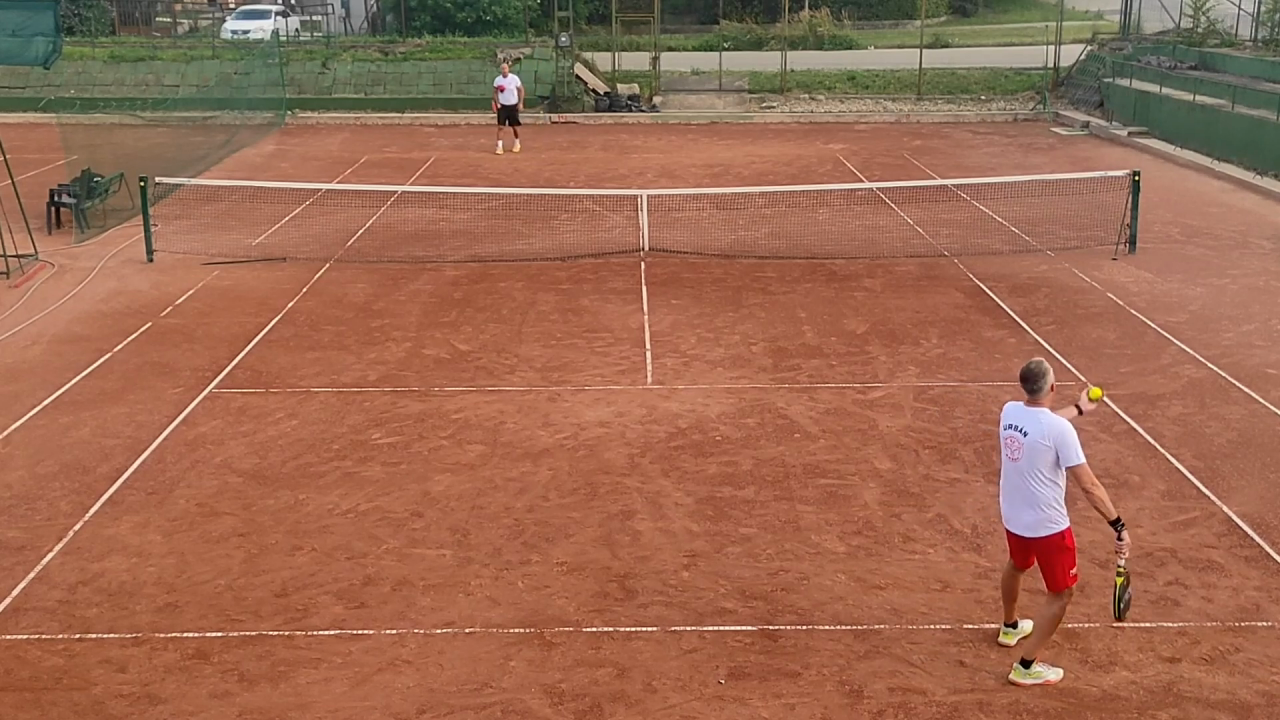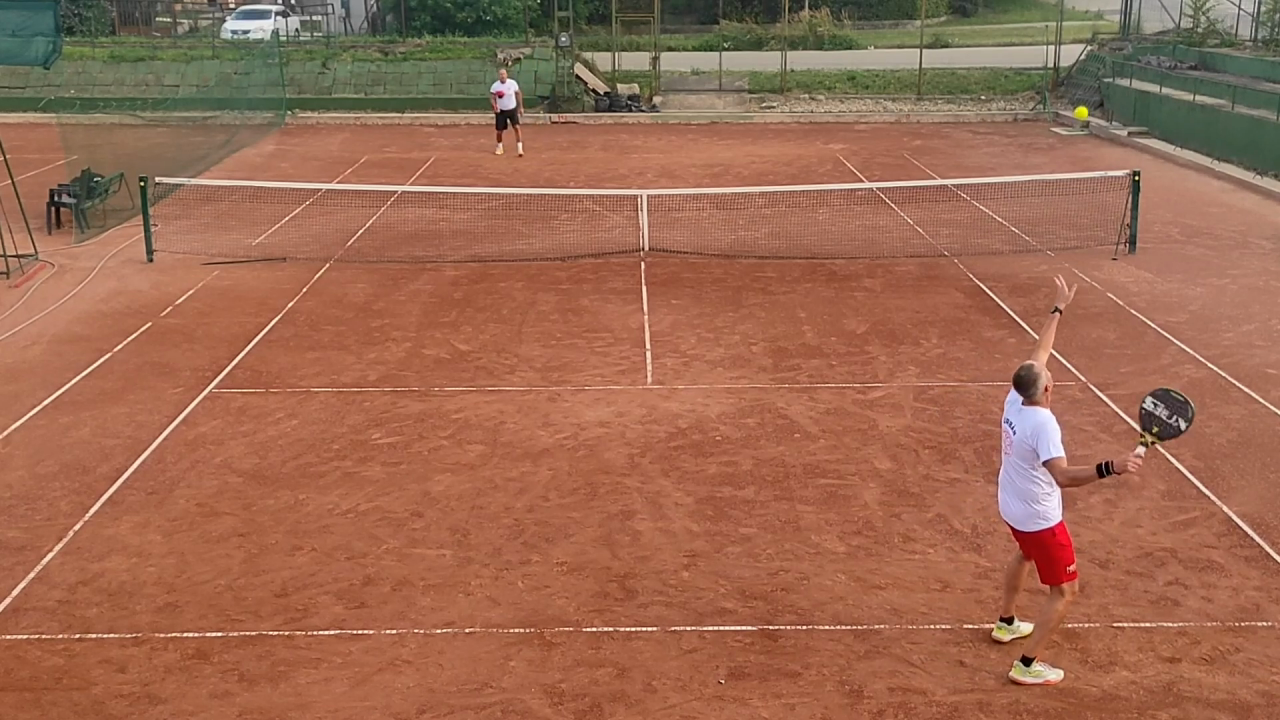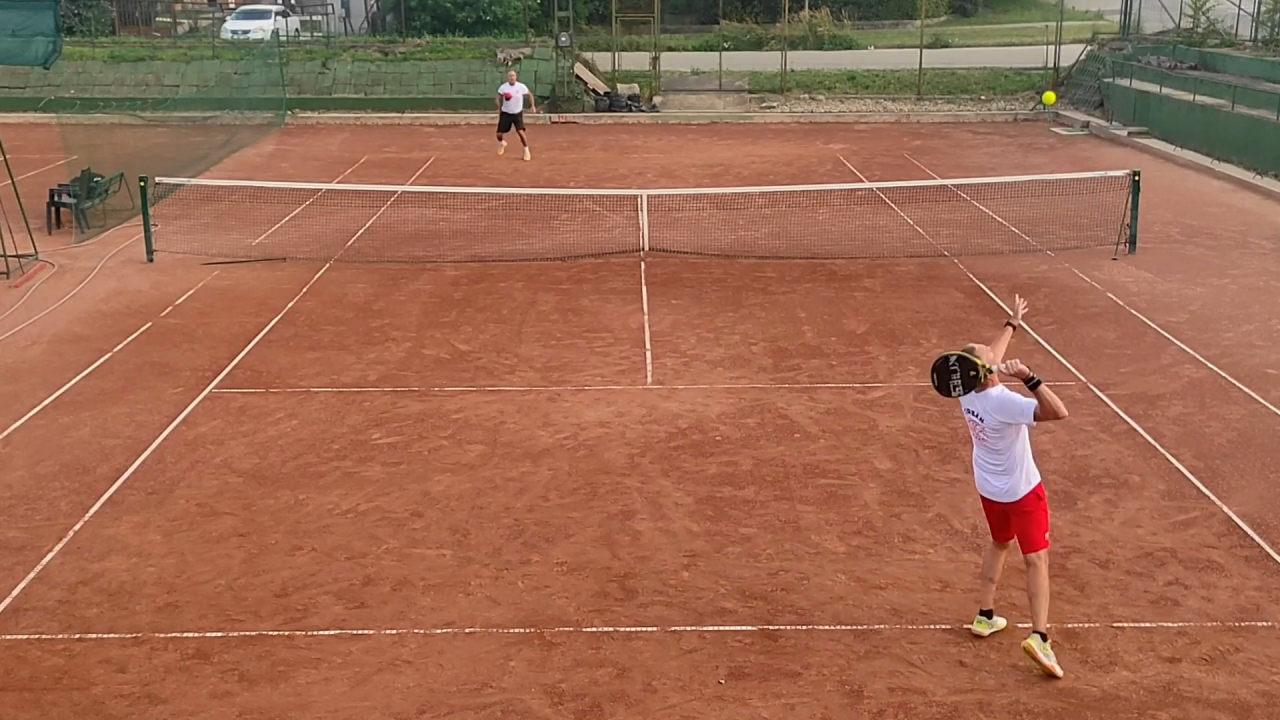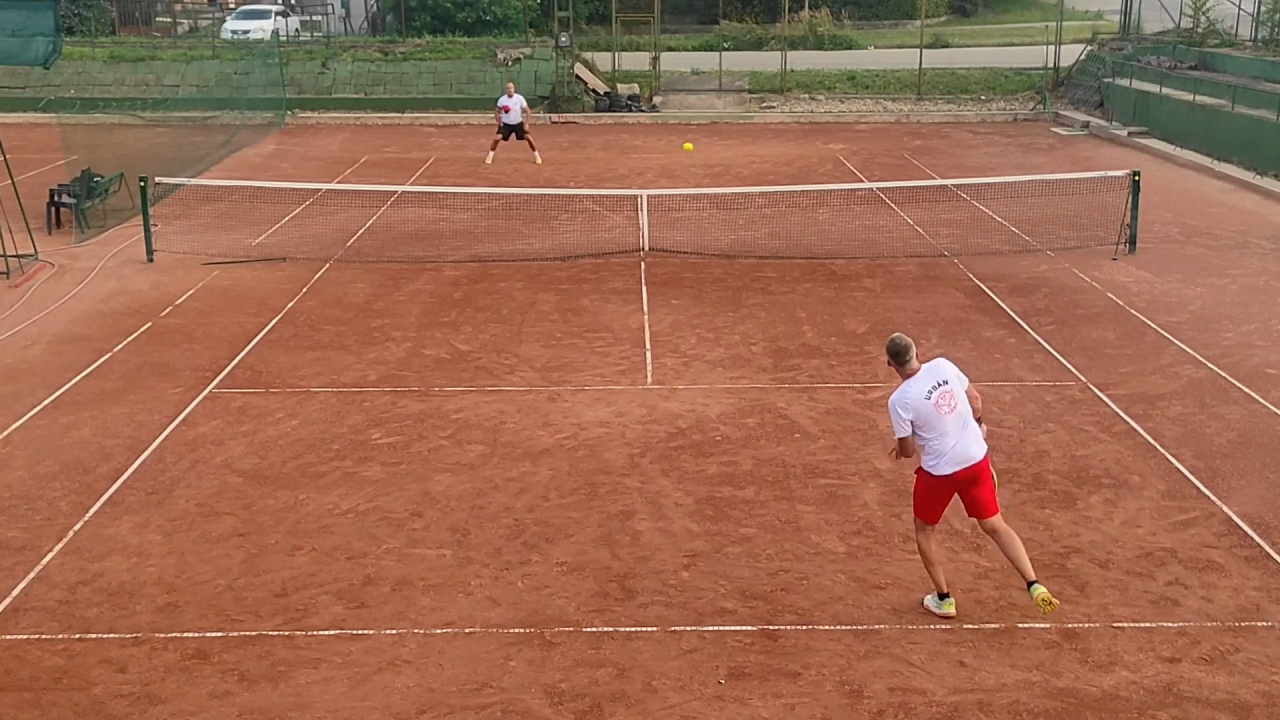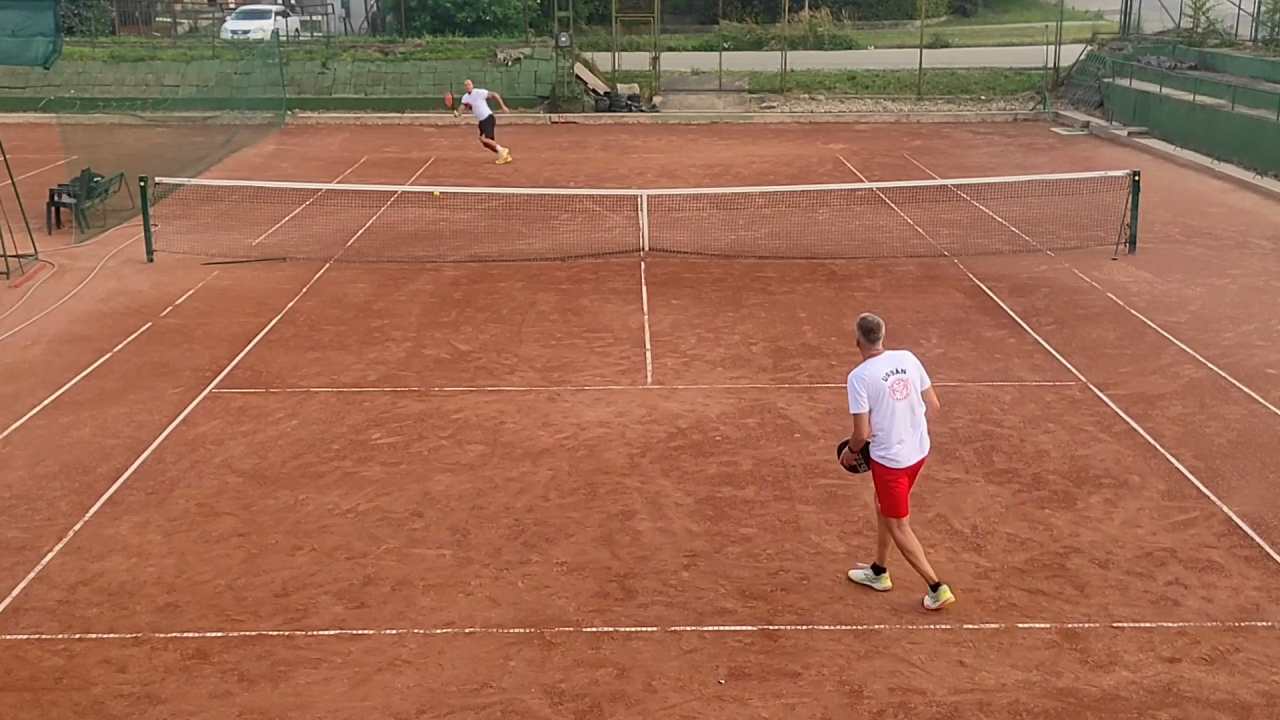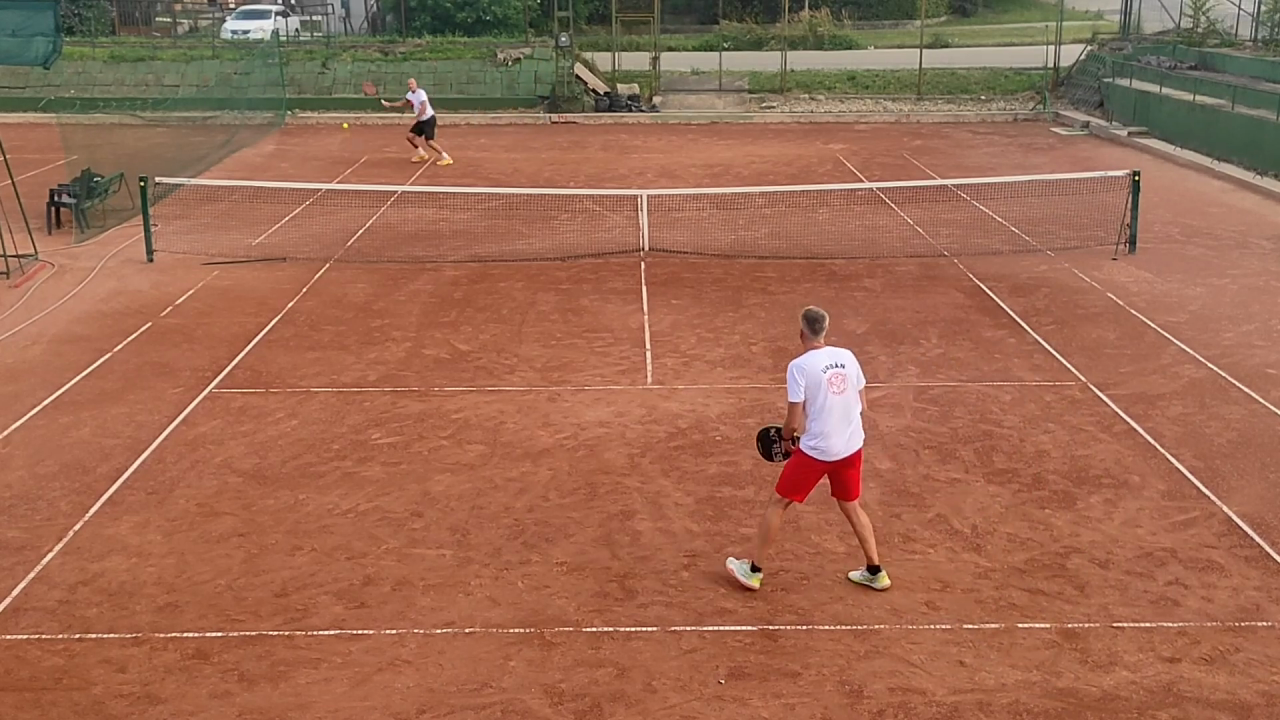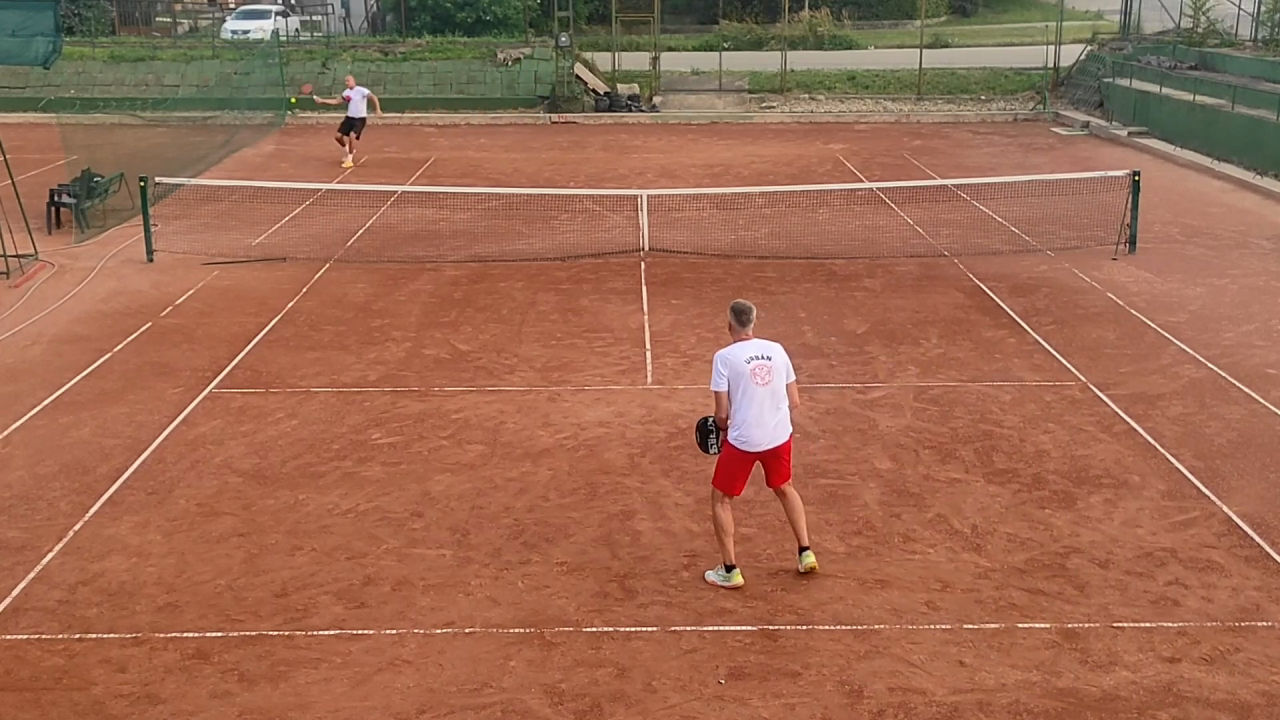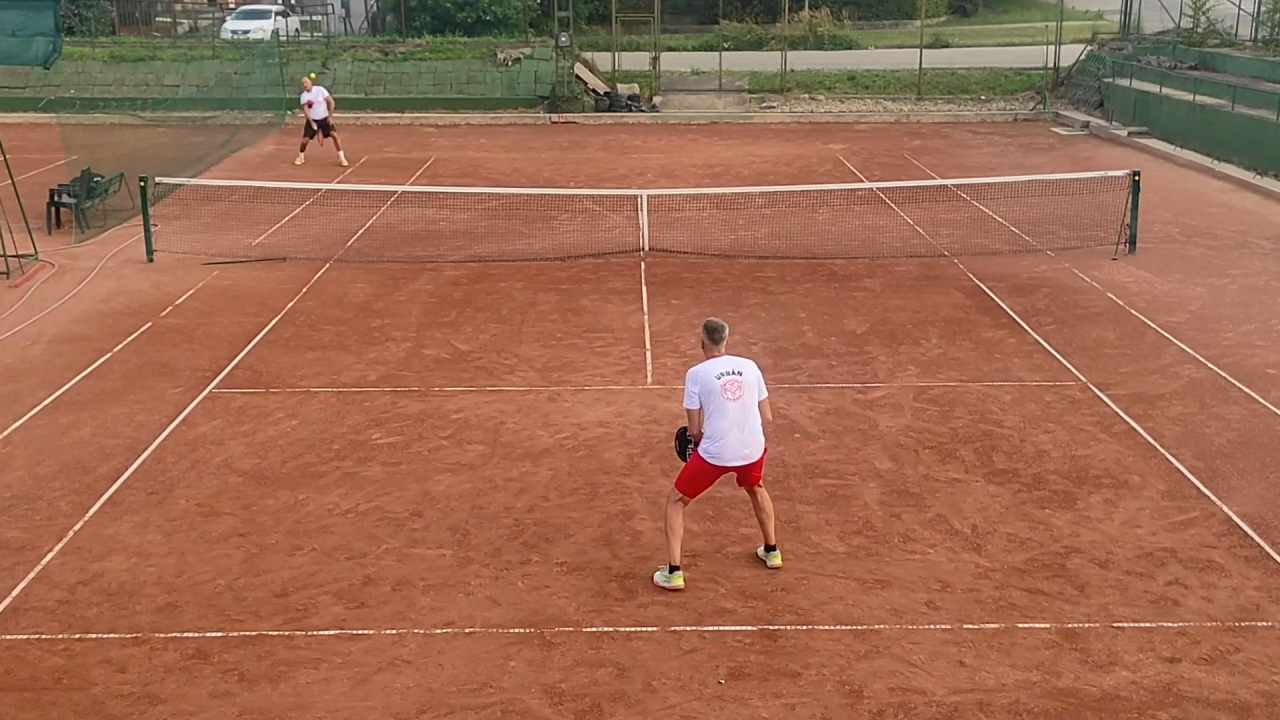
dt=0.4s
person 1, frame 1
left shoulder: (1009, 411)
right shoulder: (1060, 430)
right elbow: (1088, 485)
left wrist: (1079, 407)
right wrist: (1118, 527)
left hip: (1012, 518)
right hip: (1048, 525)
left knee: (1016, 566)
right knee: (1062, 594)
left ankle: (1010, 627)
right ankle: (1026, 667)
person 1, frame 2
left shoulder: (1013, 401)
right shoulder: (1043, 424)
left elbow: (1039, 352)
right elbow: (1062, 476)
left wrist: (1058, 309)
right wrist: (1111, 467)
left hip: (1012, 509)
right hip: (1040, 519)
left knee: (1025, 555)
right knee: (1064, 591)
left ankle: (1006, 622)
right ankle: (1027, 665)
person 1, frame 3
left shoulder: (967, 393)
right shoulder: (1005, 402)
left elbow: (992, 355)
right elbow: (1058, 413)
left wrist: (1012, 323)
right wrist: (1029, 377)
left hip: (988, 488)
right hip: (1022, 490)
left knee: (999, 544)
right knee: (1036, 562)
left ankle: (985, 616)
right ankle: (1038, 637)
person 1, frame 4
left shoulder: (899, 400)
right shoulder: (943, 366)
left elbow: (908, 450)
right elbow: (976, 401)
left wrist: (902, 447)
right wrist: (978, 425)
left hip: (939, 471)
right hip: (975, 460)
left knee: (924, 529)
right knee: (995, 527)
left ankle: (943, 599)
right ankle: (1035, 586)
person 1, frame 5
left shoulder: (859, 377)
right shoulder: (908, 359)
left elbow: (862, 433)
right elbow: (933, 405)
left wrist: (850, 452)
left hip: (890, 458)
right hip: (919, 450)
left knee: (897, 525)
right knee: (886, 510)
left ankle: (937, 589)
right ankle: (878, 571)
person 1, frame 6
left shoulder: (799, 366)
right shoulder: (848, 357)
left elbow: (794, 422)
right elbow: (862, 405)
left wrist: (788, 439)
left hip: (816, 450)
right hip: (852, 447)
left knee: (777, 504)
right knee: (850, 506)
left ankle: (753, 571)
right ankle: (875, 572)
person 1, frame 7
left shoulder: (724, 357)
right shoulder: (777, 350)
left elbow: (722, 413)
right elbow: (794, 401)
left wrist: (725, 427)
left hip: (743, 440)
right hip: (780, 436)
left knee: (720, 499)
right knee: (785, 489)
left ankle: (730, 571)
right ankle: (805, 552)
person 1, frame 8
left shoulder: (696, 374)
right shoulder: (750, 367)
left elbow: (694, 430)
right elbow: (767, 417)
left hip: (714, 454)
right hip: (753, 451)
left knee: (675, 501)
right knee: (756, 489)
left ankle: (674, 571)
right ankle: (771, 551)
